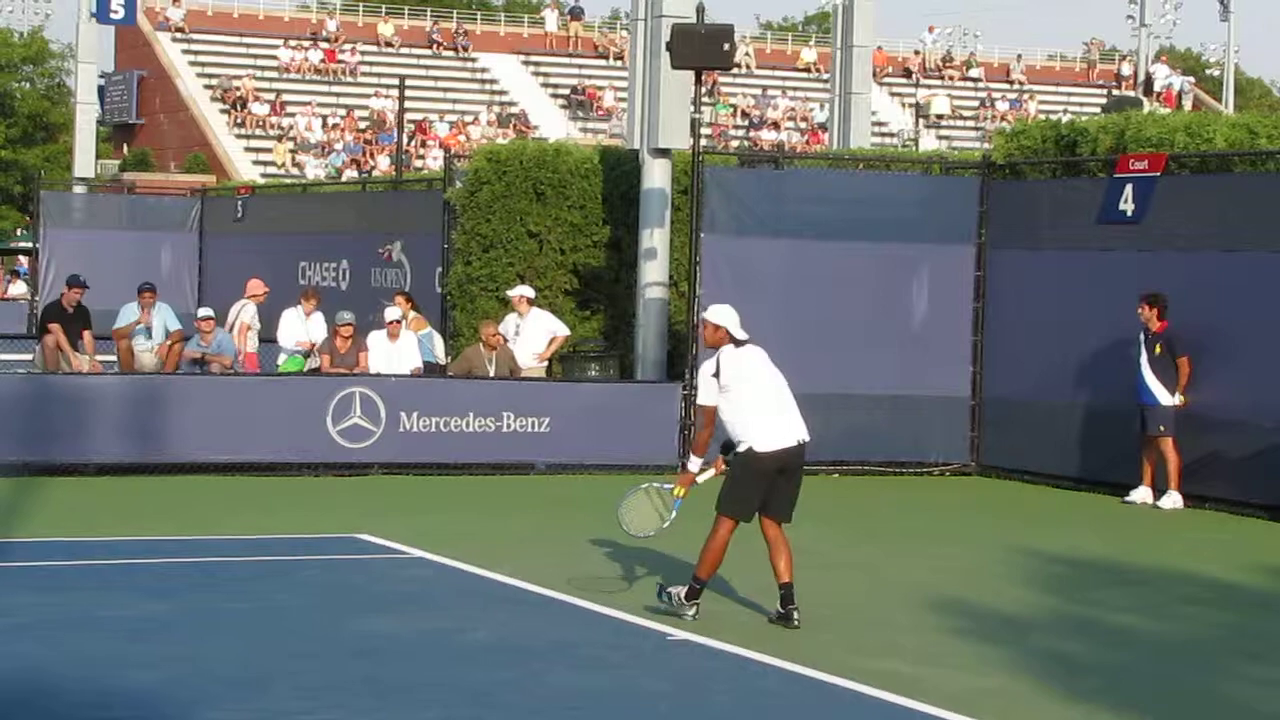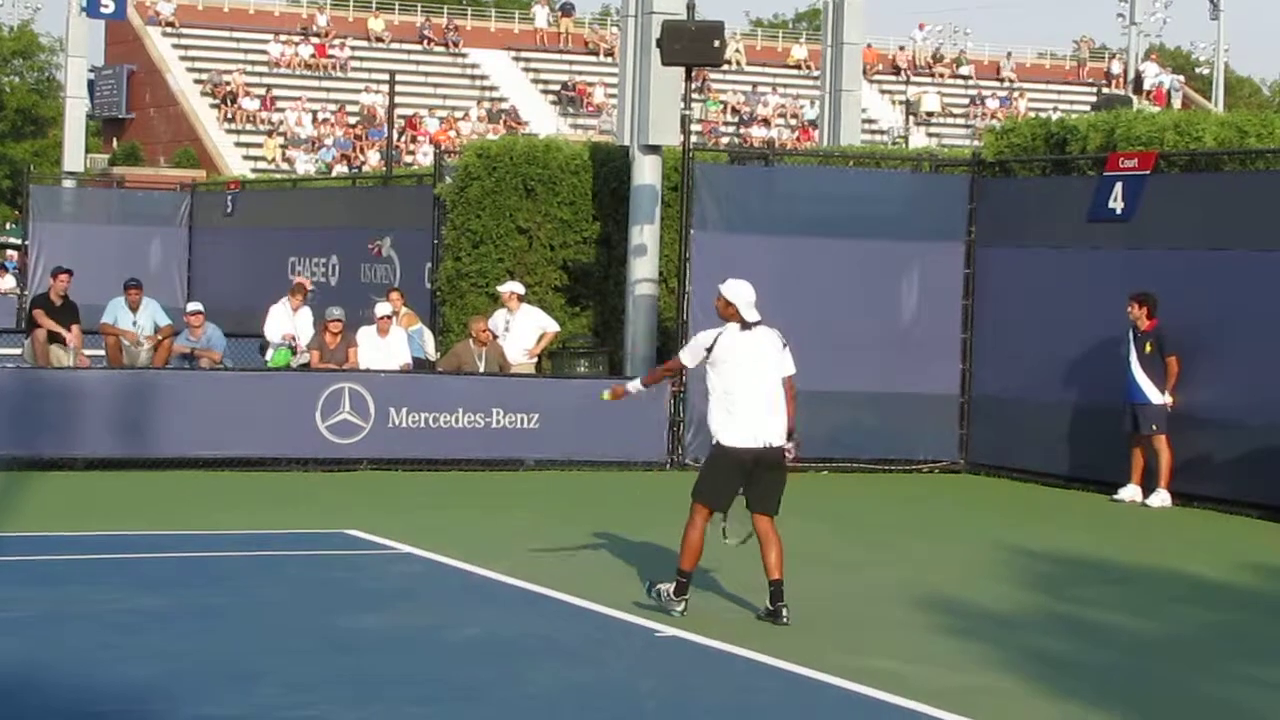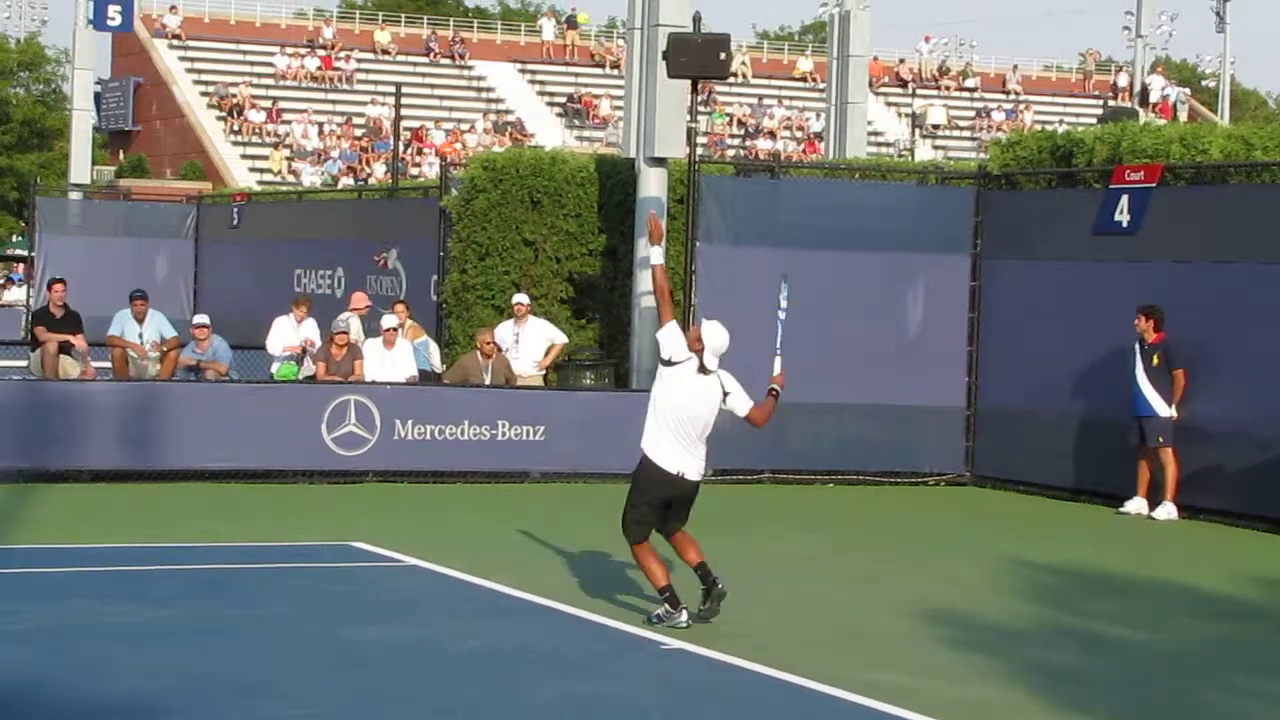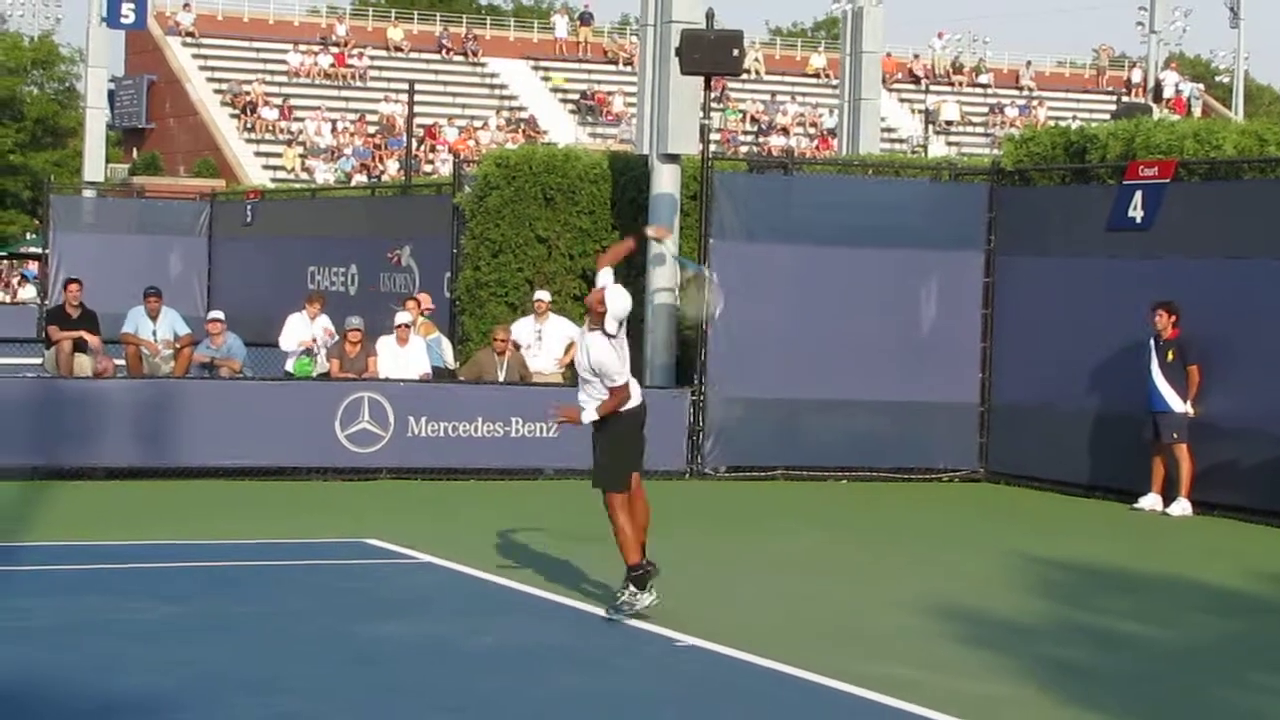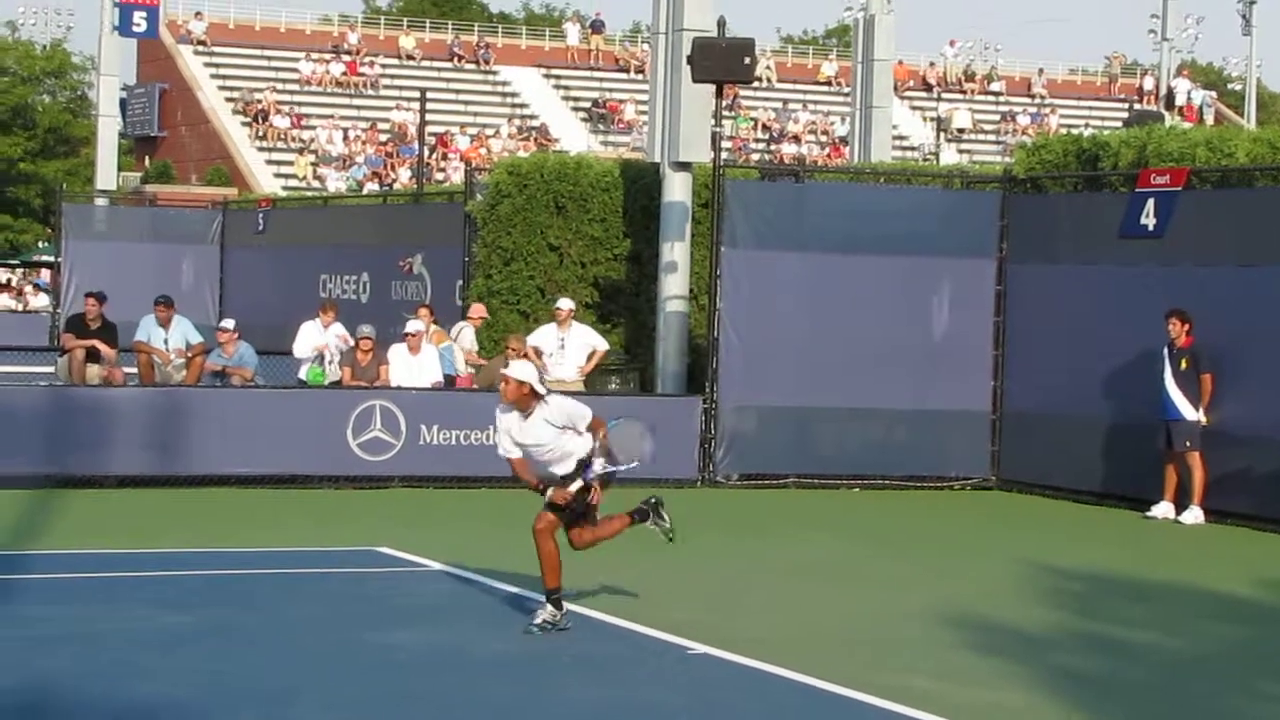
dt=0.5s
person 1, frame 1
left shoulder: (711, 367)
right shoulder: (757, 353)
left elbow: (707, 425)
left wrist: (691, 468)
left hip: (761, 451)
right hip: (793, 446)
left knee: (725, 523)
right knee: (772, 525)
left ankle: (689, 598)
right ankle: (788, 606)
person 1, frame 2
left shoulder: (713, 339)
right shoulder: (774, 339)
left elbow: (671, 369)
right elbow: (790, 392)
left wrist: (631, 387)
right wrist: (788, 439)
left hip: (733, 445)
right hip: (772, 446)
left knee: (700, 513)
right knee: (764, 521)
left ankle: (678, 593)
right ankle: (777, 603)
person 1, frame 3
left shoulder: (675, 359)
right shoulder: (722, 383)
left elbow: (663, 297)
right elbow: (759, 419)
left wrist: (656, 248)
right wrist: (775, 390)
left hip: (656, 469)
right hip: (689, 476)
left knee: (638, 540)
right knee: (673, 532)
left ankle: (673, 607)
right ankle: (710, 582)
person 1, frame 4
left shoulder: (605, 344)
right shoulder: (604, 292)
left elbow: (621, 397)
right elbow: (606, 258)
left wrist: (582, 415)
right wrist: (641, 236)
left hip: (617, 419)
right hip: (630, 414)
left knee: (615, 500)
right knee: (631, 485)
left ankle: (639, 586)
right ankle: (643, 570)
person 1, frame 5
left shoulder: (558, 406)
right shoulder: (504, 416)
left elbow: (599, 427)
right elbow: (518, 466)
left wrist: (596, 473)
right wrist: (547, 489)
left hip: (587, 469)
right hip: (562, 477)
left knee: (543, 527)
right knee: (581, 539)
left ankle: (554, 609)
right ankle: (646, 513)
person 2, frame 1
left shoulder: (1168, 336)
right shoulder: (1144, 335)
left elbow: (1184, 367)
left wrist: (1178, 394)
right wrist: (1144, 393)
left hip: (1162, 400)
right hip: (1146, 399)
left knee: (1166, 444)
right knee: (1148, 444)
left ankle: (1174, 494)
right ankle: (1146, 489)
person 2, frame 2
left shoulder: (1158, 334)
right shoulder: (1132, 333)
left elbow: (1173, 367)
left wrist: (1166, 393)
right wrist: (1133, 390)
left hip: (1153, 399)
right hip: (1135, 398)
left knee: (1159, 442)
right knee: (1136, 442)
left ankle: (1163, 492)
right ankle: (1134, 487)
person 2, frame 3
left shoulder: (1165, 347)
right shoulder: (1138, 346)
left elbow: (1180, 379)
left wrist: (1172, 406)
right wrist: (1139, 403)
left hip: (1159, 412)
right hip: (1141, 410)
left knee: (1165, 454)
right knee: (1143, 454)
left ankle: (1168, 505)
right ankle: (1140, 500)
person 2, frame 4
left shoulder: (1181, 343)
right shoulder: (1153, 342)
left elbow: (1194, 375)
left wrist: (1188, 402)
right wrist: (1154, 398)
left hip: (1174, 407)
right hip: (1157, 406)
left knee: (1180, 451)
right knee: (1157, 451)
left ankle: (1183, 501)
right ankle: (1155, 496)
person 2, frame 5
left shoulder: (1194, 351)
right shoulder: (1167, 350)
left elbow: (1207, 383)
left wrist: (1201, 410)
right wrist: (1168, 407)
left hip: (1187, 416)
right hip: (1170, 414)
left knee: (1193, 459)
right knee: (1170, 459)
left ankle: (1195, 509)
right ankle: (1167, 504)
